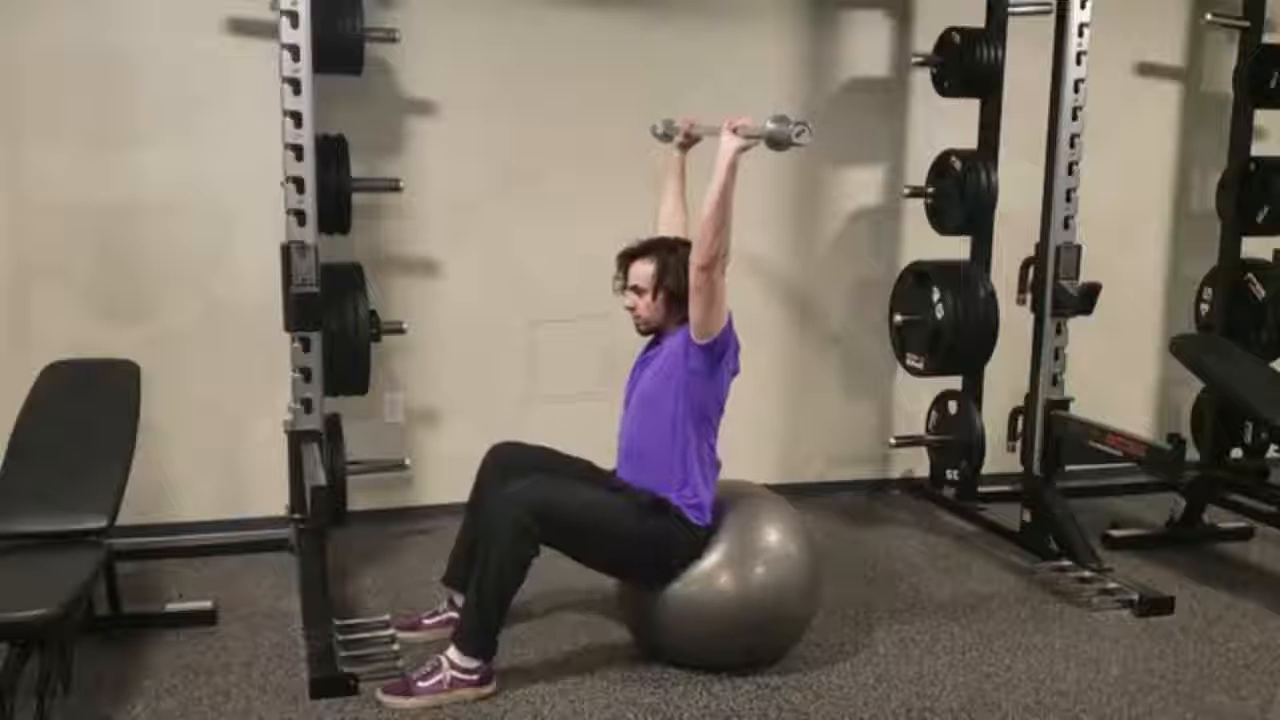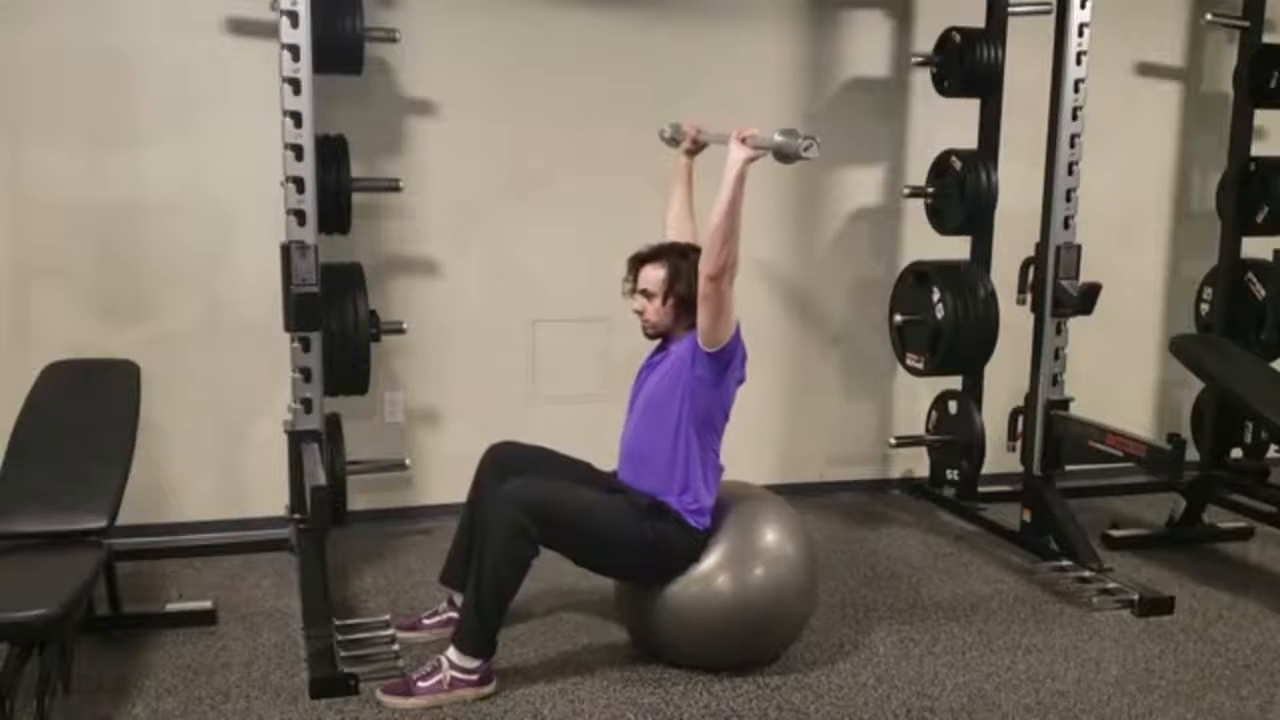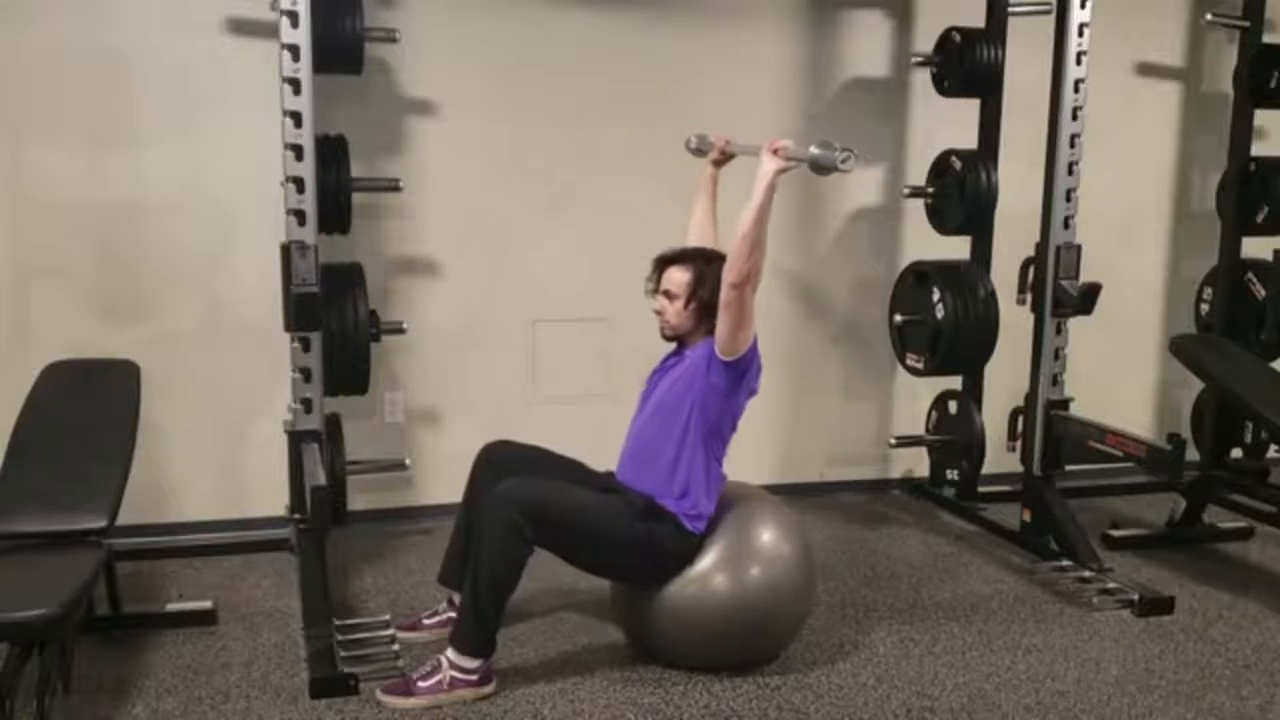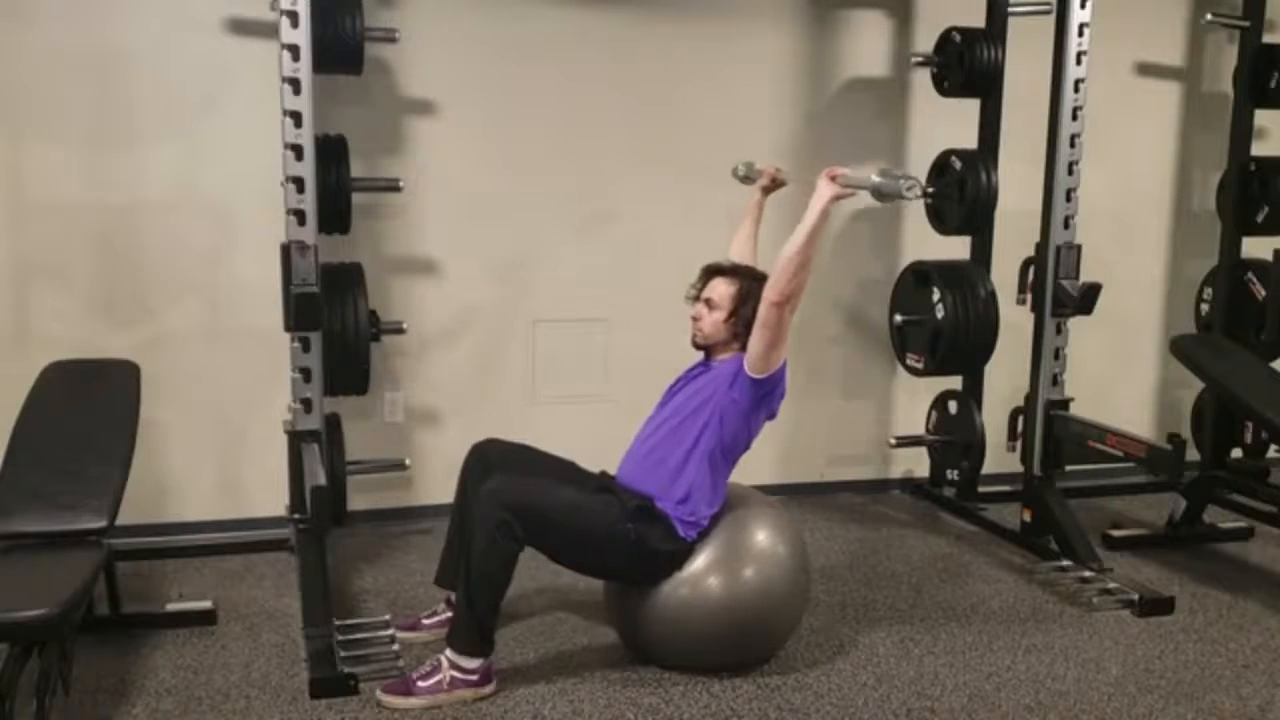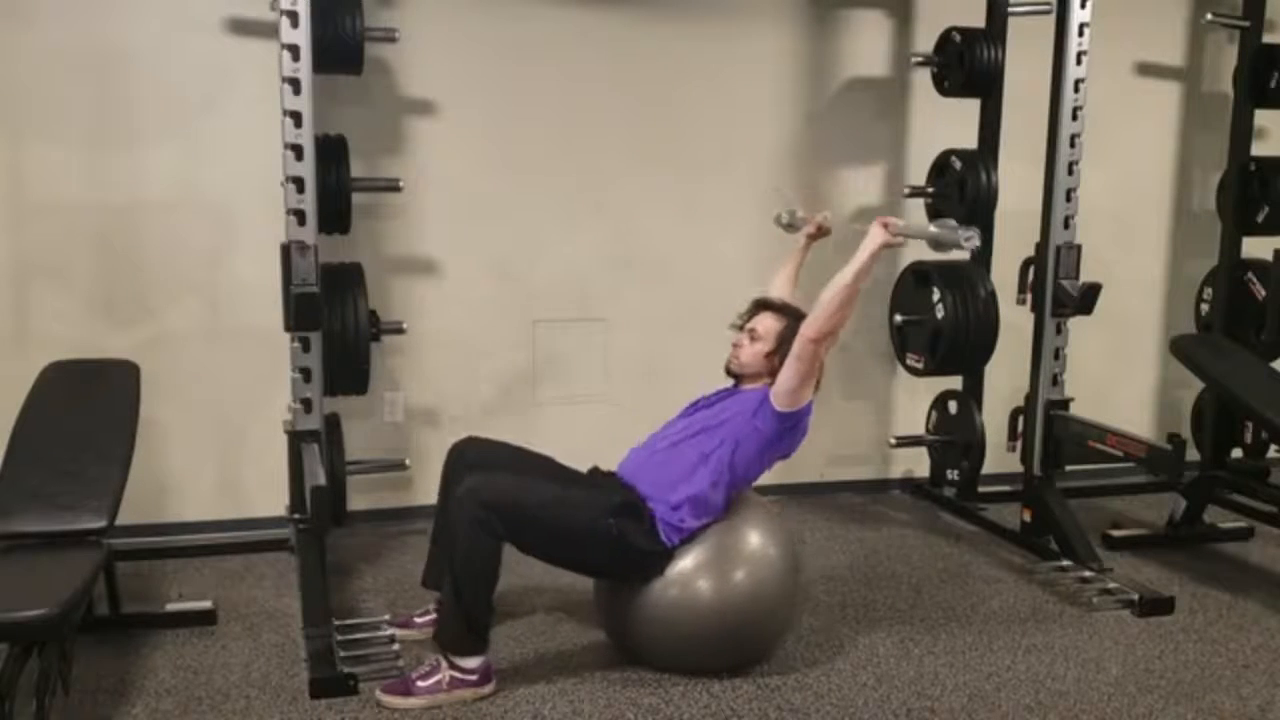
dt=0.4s
person 1, frame 1
left shoulder: (703, 347)
right shoulder: (665, 339)
left elbow: (706, 260)
right elbow: (672, 236)
left wrist: (727, 158)
right wrist: (677, 154)
left hip: (667, 527)
right hip: (633, 497)
left knee: (522, 503)
right knee: (506, 461)
left ankle: (468, 665)
right ankle: (460, 602)
person 1, frame 2
left shoulder: (710, 354)
right shoulder: (672, 344)
left elbow: (714, 269)
right elbow: (679, 243)
left wrist: (736, 169)
right wrist: (685, 161)
left hip: (665, 530)
right hip: (630, 497)
left knee: (518, 502)
right knee: (505, 460)
left ankle: (468, 665)
right ankle: (460, 602)
person 1, frame 3
left shoulder: (725, 361)
right shoulder: (689, 349)
left elbow: (738, 276)
right elbow: (699, 253)
left wrist: (766, 179)
right wrist: (710, 172)
left hip: (659, 532)
right hip: (625, 499)
left knee: (511, 500)
right knee: (499, 460)
left ankle: (467, 665)
right ankle: (460, 602)
person 1, frame 4
left shoulder: (751, 379)
right shoulder: (713, 365)
left elbow: (777, 296)
right elbow: (737, 275)
left wrist: (819, 204)
right wrist: (758, 198)
left hip: (652, 535)
right hip: (618, 498)
left knee: (501, 500)
right knee: (489, 458)
left ankle: (467, 666)
right ankle: (458, 602)
person 1, frame 5
left shoulder: (775, 415)
right shoulder: (736, 396)
left elbow: (815, 334)
right elbow: (773, 312)
left wrist: (868, 250)
right wrist: (803, 244)
left hip: (634, 530)
right hip: (609, 494)
left knee: (476, 498)
right knee: (469, 456)
left ankle: (465, 665)
right ankle: (450, 601)
